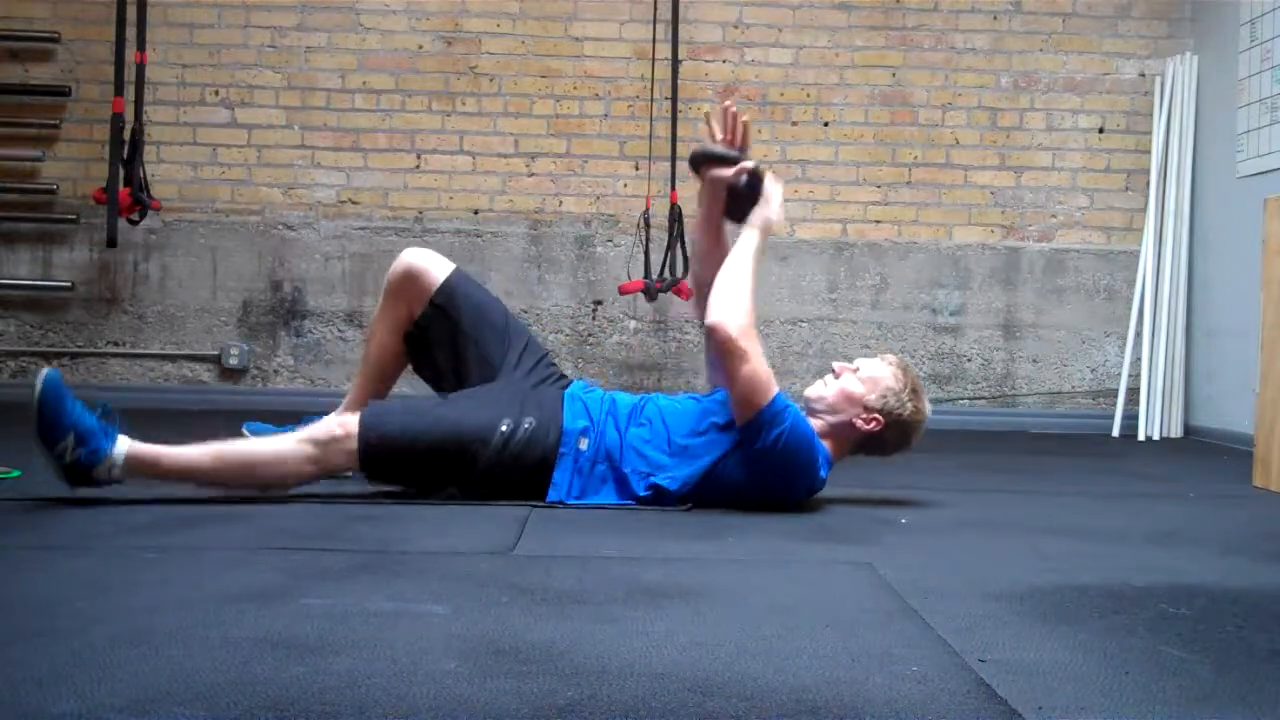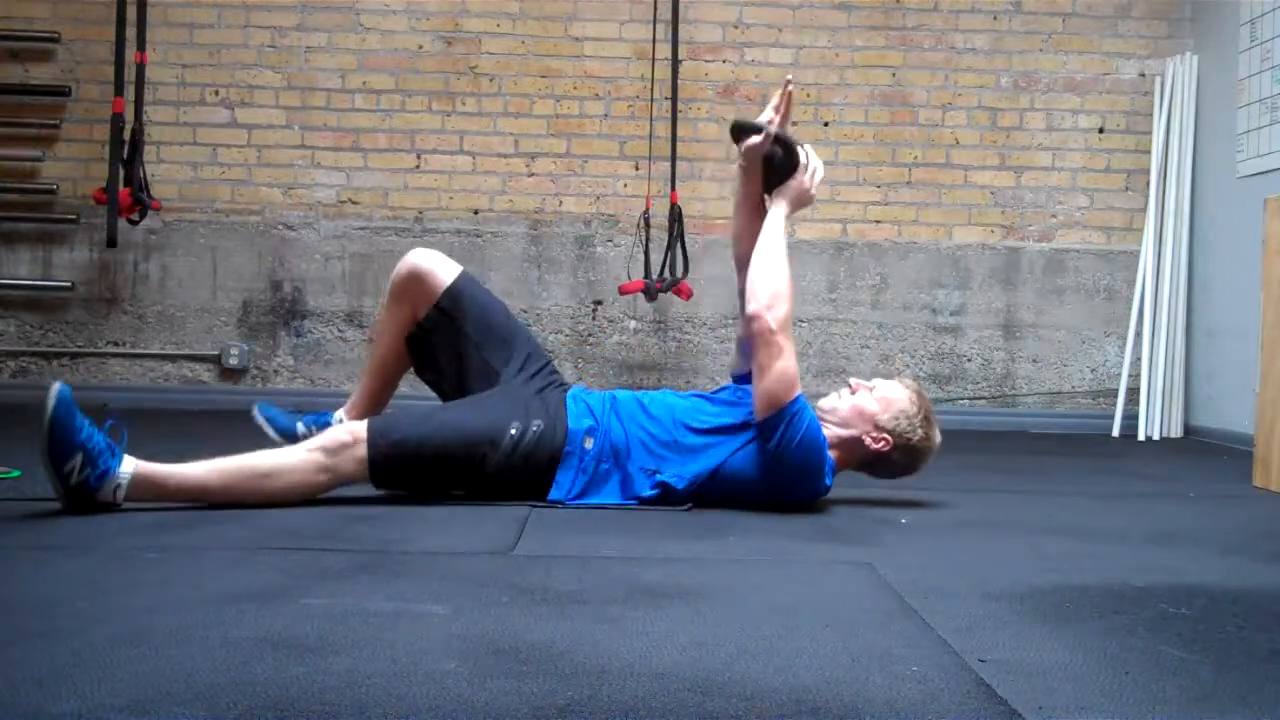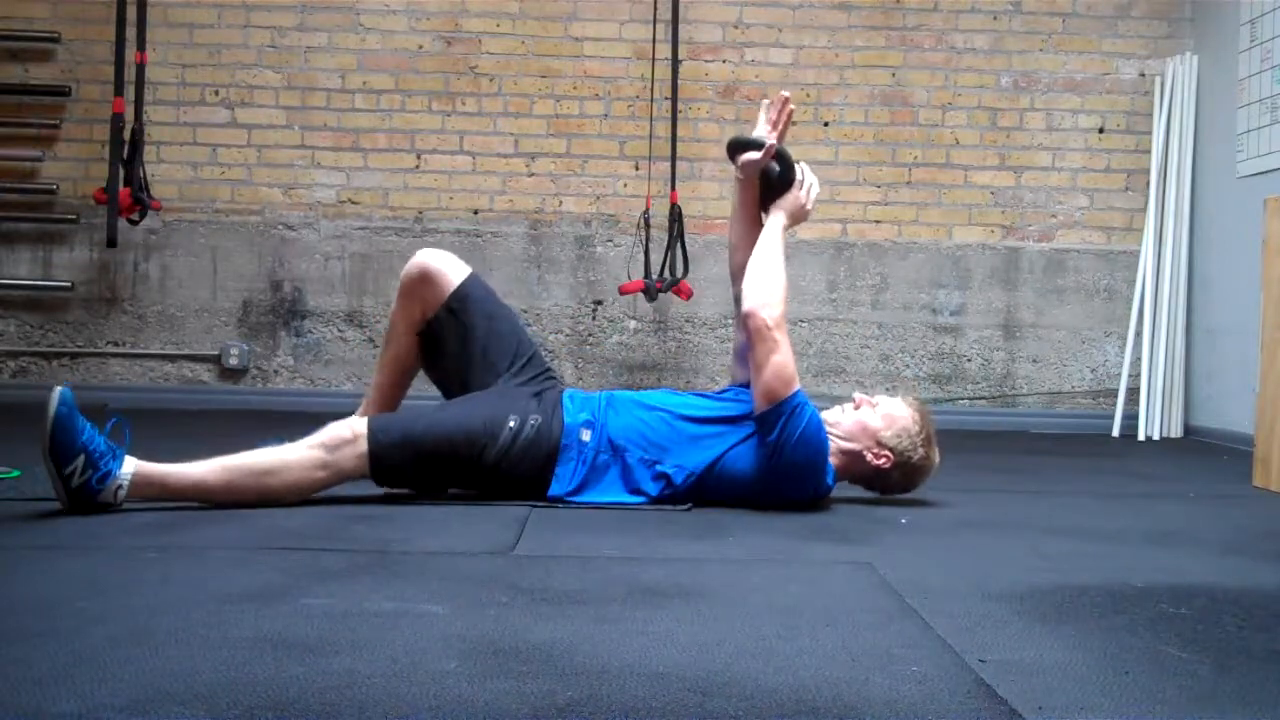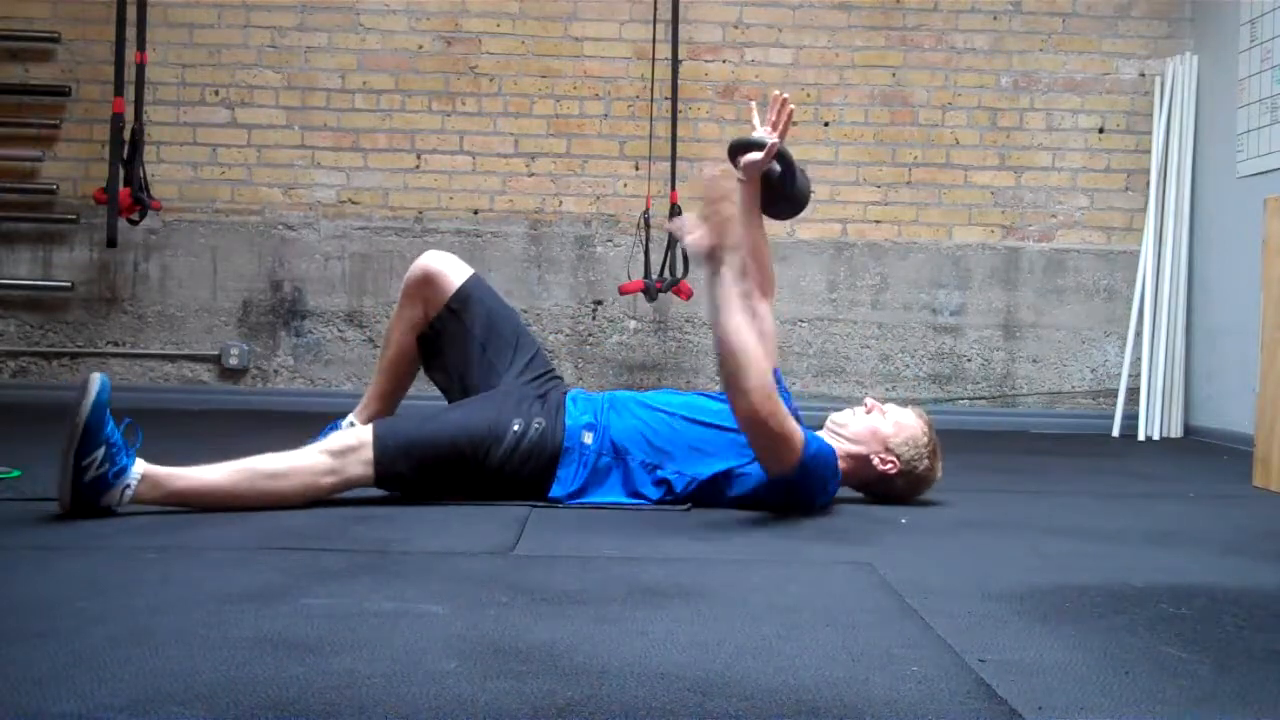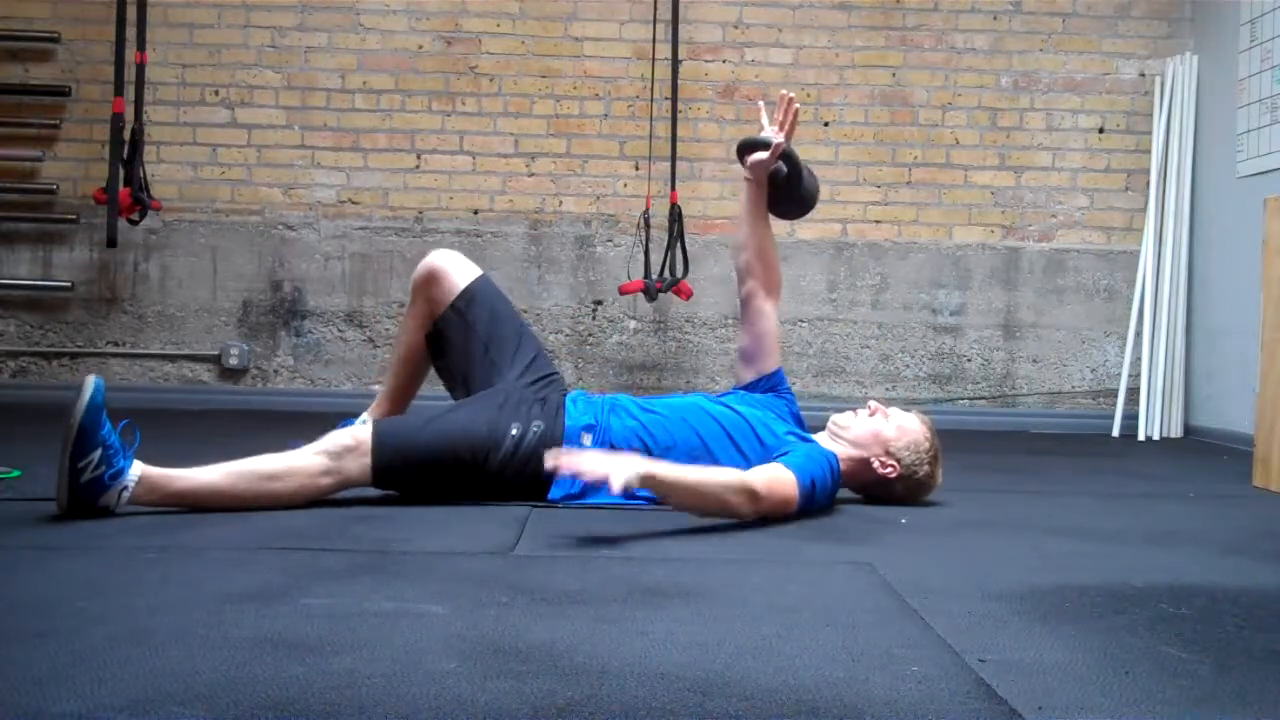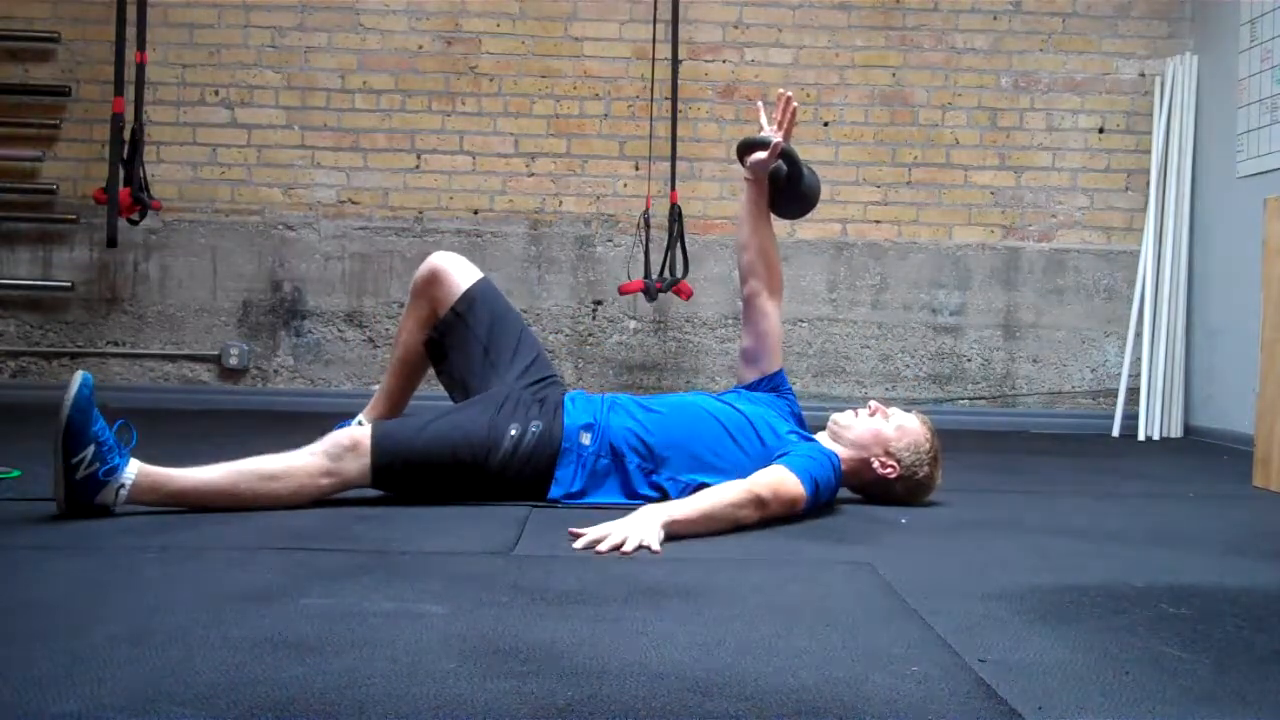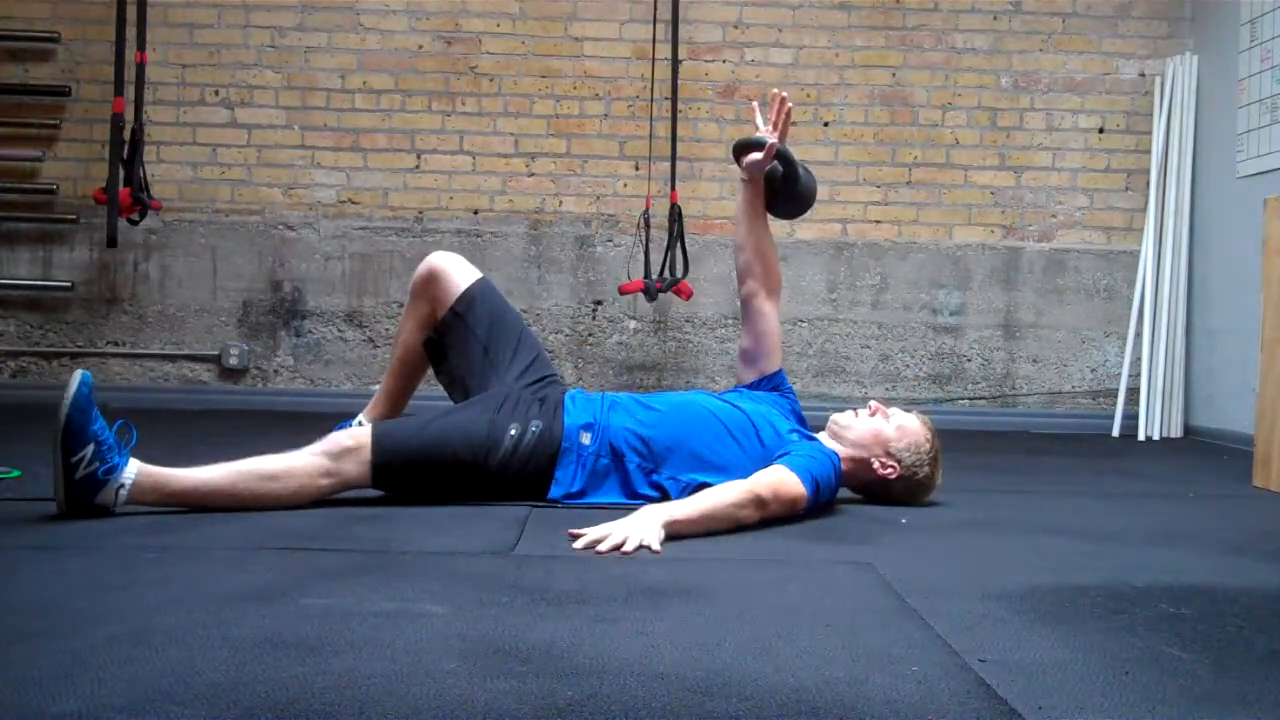
dt=0.4s
person 1, frame 1
left shoulder: (794, 461)
right shoulder: (776, 423)
left elbow: (724, 329)
right elbow: (706, 297)
left wrist: (759, 230)
right wrist: (712, 198)
left hip: (553, 451)
right hip: (559, 399)
left knee: (324, 445)
right knee: (413, 269)
left ankle: (116, 456)
right ankle: (353, 431)
person 1, frame 2
left shoulder: (799, 462)
right shoulder: (777, 414)
left elbow: (765, 321)
right elbow: (752, 287)
left wrist: (784, 209)
right wrist: (752, 173)
left hip: (556, 457)
right hip: (555, 404)
left knee: (338, 459)
right knee: (420, 272)
left ankle: (119, 477)
right ankle: (345, 421)
person 1, frame 3
left shoulder: (801, 462)
right shoulder: (783, 425)
left elbow: (760, 321)
right elbow: (749, 300)
left wrist: (781, 222)
right wrist: (750, 183)
left hip: (554, 454)
right hip: (551, 404)
left knee: (337, 449)
right knee: (430, 271)
left ankle: (120, 478)
right ankle: (372, 423)
person 1, frame 4
left shoulder: (806, 472)
right shoulder: (789, 431)
left elbow: (752, 400)
right elbow: (755, 308)
left wrist: (723, 261)
right wrist: (750, 189)
left hip: (554, 455)
right hip: (553, 403)
left knee: (342, 464)
right knee: (432, 273)
left ankle: (126, 480)
right ankle: (364, 422)
person 1, frame 5
left shoulder: (810, 474)
right shoulder: (783, 418)
left elbow: (746, 492)
right elbow: (758, 297)
left wrist: (640, 466)
right wrist: (758, 183)
left hip: (541, 454)
right hip: (552, 403)
left knee: (337, 460)
right knee: (441, 269)
left ankle: (125, 479)
right ankle: (381, 422)
person 1, frame 6
left shoulder: (812, 470)
right shoulder: (782, 416)
left elbow: (753, 497)
right elbow: (759, 295)
left wrist: (657, 514)
right wrist: (758, 181)
left hip: (547, 454)
right hip: (550, 403)
left knee: (340, 460)
right knee: (441, 273)
left ankle: (121, 480)
right ankle: (376, 421)
person 1, frame 7
left shoulder: (813, 468)
right shoulder: (781, 413)
left elbow: (755, 497)
right elbow: (758, 297)
left wrist: (656, 515)
right wrist: (754, 183)
left hip: (548, 454)
right hip: (550, 402)
left knee: (339, 462)
right knee: (440, 272)
left ankle: (121, 481)
right ankle: (375, 423)
